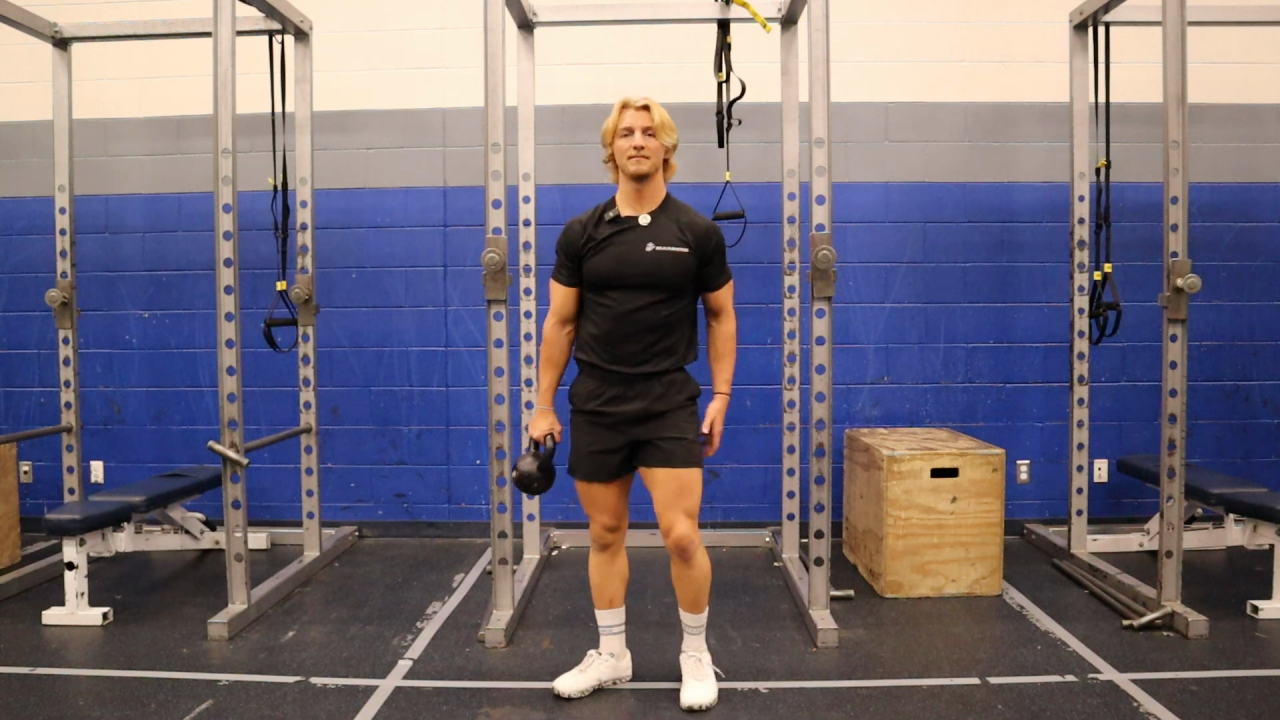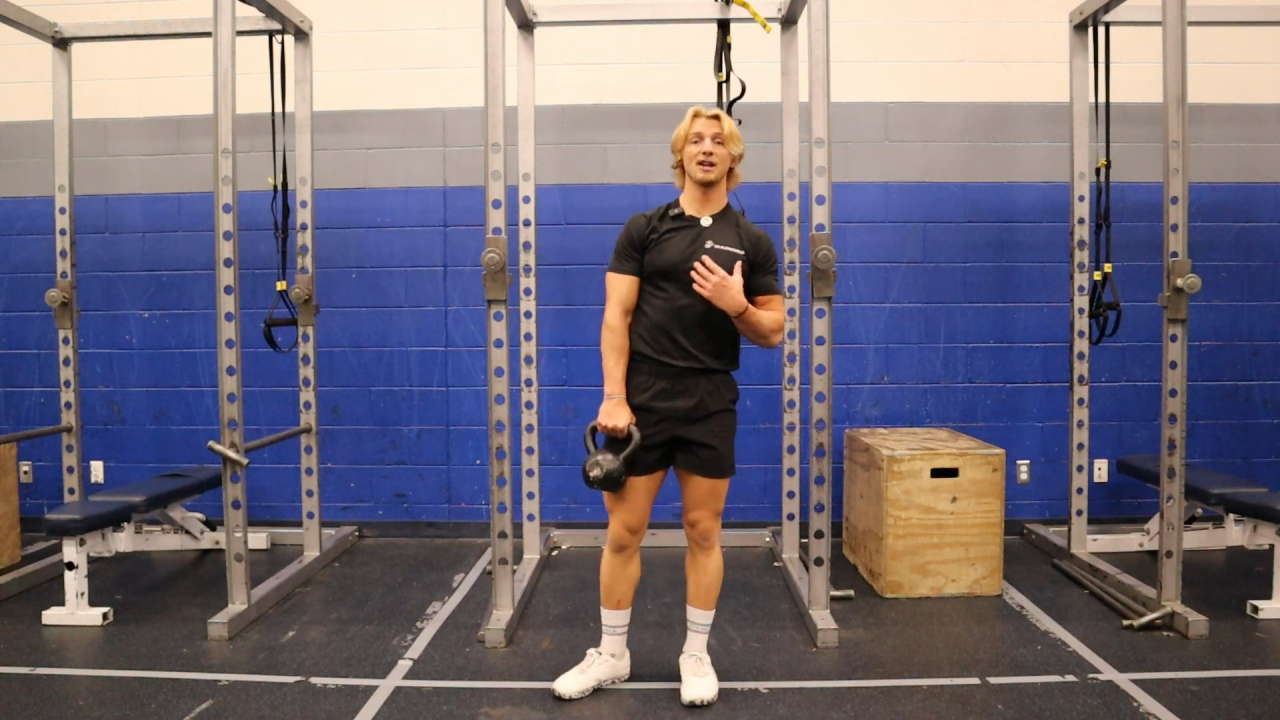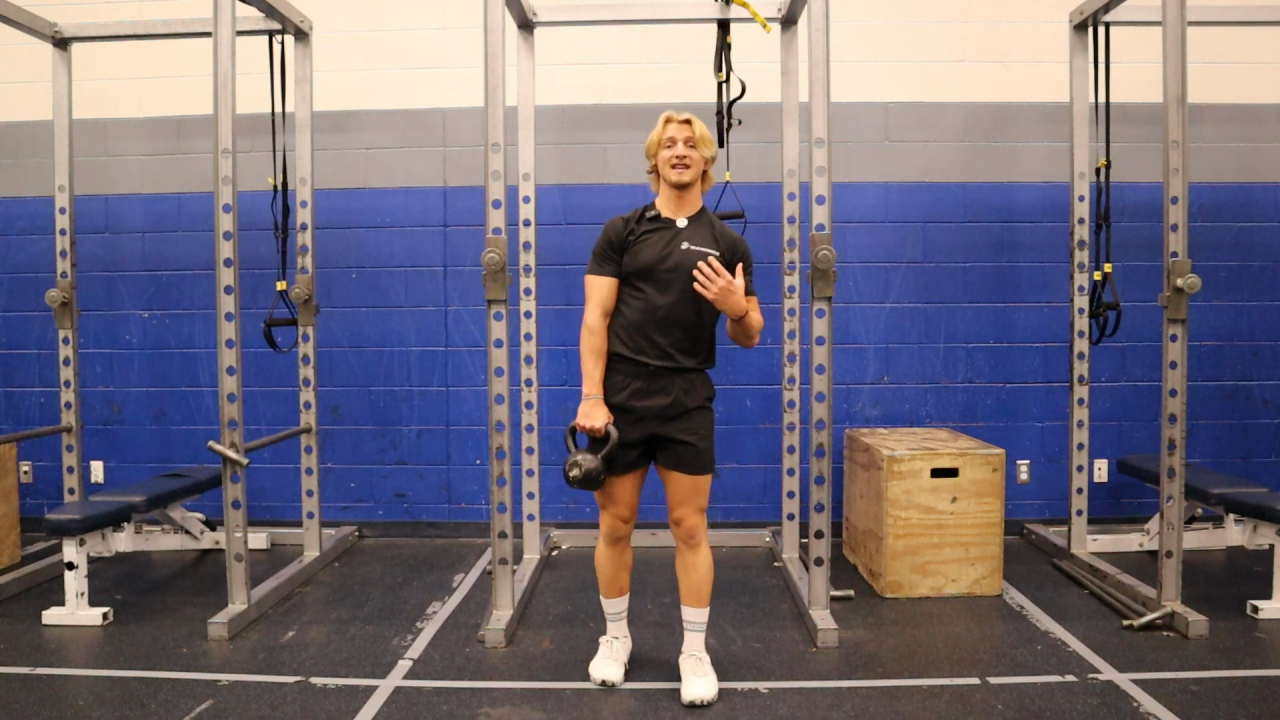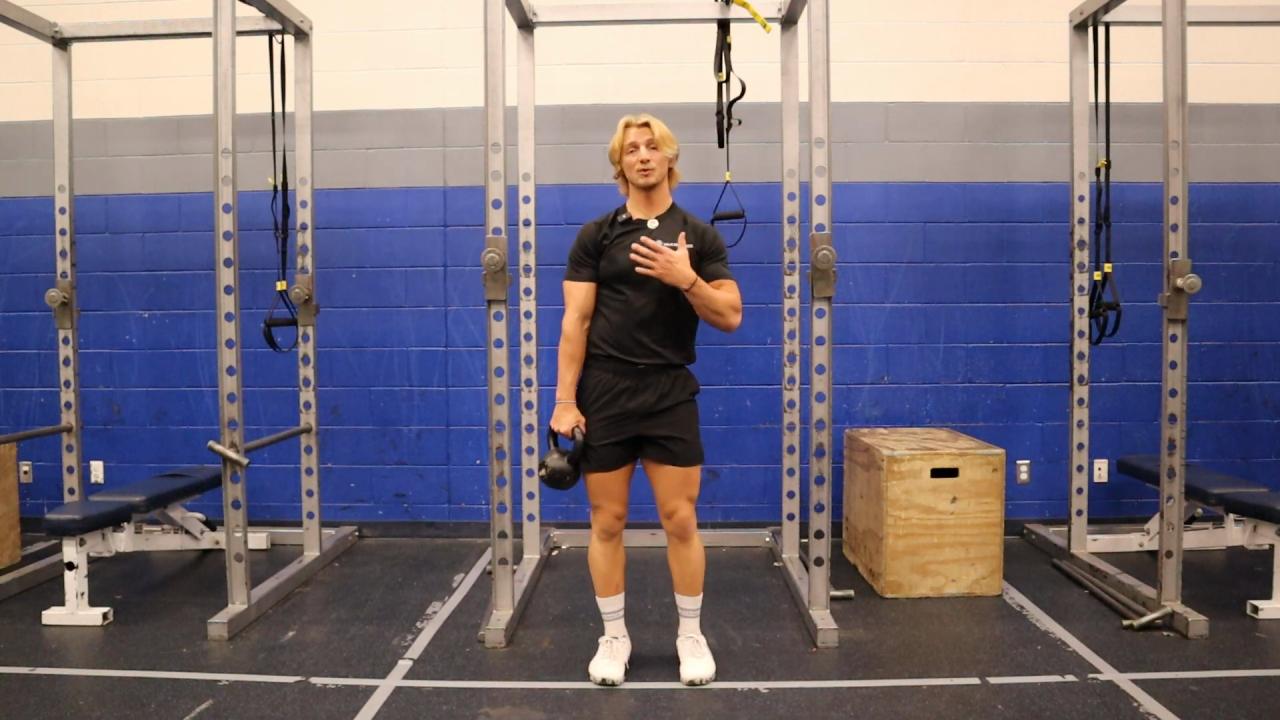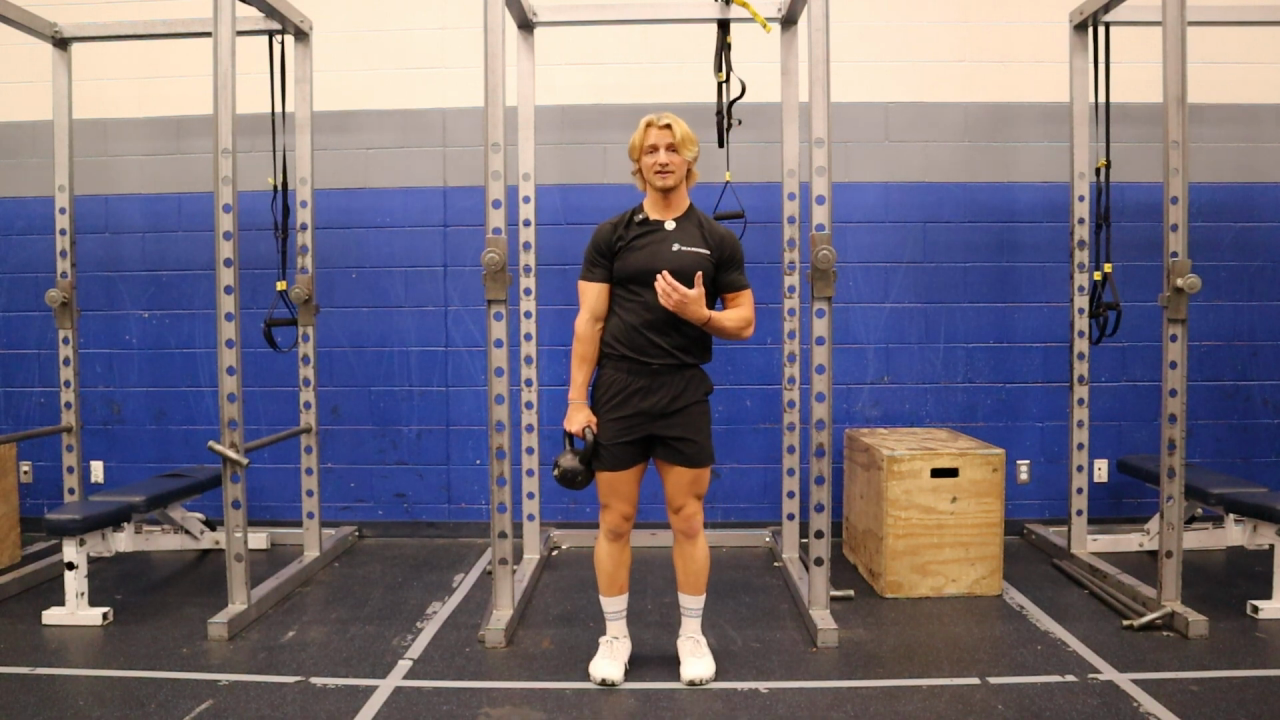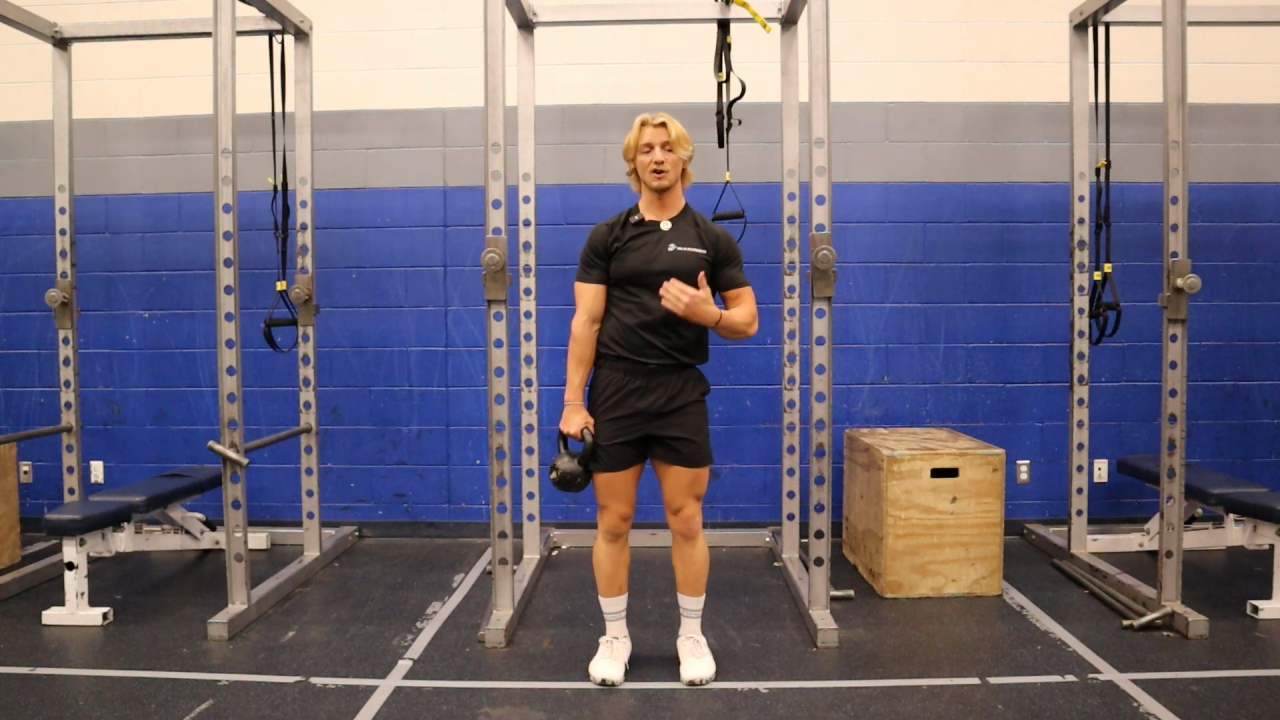
dt=0.7s
person 1, frame 1
left shoulder: (698, 233)
right shoulder: (580, 233)
left elbow: (722, 317)
right elbow: (560, 323)
left wrist: (721, 396)
right wrist: (543, 406)
left hip: (669, 405)
right hip: (596, 406)
left knee: (681, 535)
right knee: (605, 534)
left ankle: (696, 652)
right ankle: (611, 654)
person 1, frame 2
left shoulder: (752, 242)
right shoulder: (642, 229)
left elbow: (772, 331)
right elbow: (617, 316)
left wrist: (738, 307)
right wrist: (613, 396)
left hip: (710, 404)
right hip: (641, 400)
left knee: (704, 532)
right knee: (624, 532)
left ankle: (696, 654)
right ankle: (611, 653)
person 1, frame 3
left shoulder: (727, 244)
right shoulder: (620, 230)
left elbow: (748, 336)
right elbow: (596, 317)
left wrist: (738, 309)
right wrist: (591, 396)
left hip: (687, 400)
right hip: (621, 396)
left knee: (690, 528)
right knee: (615, 525)
left ankle: (694, 651)
right ankle: (615, 636)
person 1, frame 4
left shoulder: (699, 236)
right shoulder: (595, 235)
left elbow: (730, 317)
right elbow: (576, 321)
left wrist: (686, 280)
right wrist: (564, 400)
left hip: (672, 394)
right hip: (604, 394)
left knee: (680, 520)
right knee: (607, 522)
left ankle: (690, 634)
right ankle: (614, 637)
person 1, frame 5
left shoulder: (717, 239)
right shoulder: (611, 235)
left elbow: (744, 321)
right elbow: (590, 320)
left wrist: (701, 313)
right wrist: (577, 400)
left hip: (685, 393)
right hip: (618, 392)
left knee: (688, 519)
right knee: (615, 521)
left ankle: (692, 636)
right ankle: (615, 637)
person 1, frame 6
left shoulder: (712, 238)
right shoulder: (607, 235)
left elbow: (747, 319)
right elbow: (585, 321)
left wrist: (708, 314)
right wrist: (573, 402)
left hip: (681, 394)
right hip: (615, 392)
left knee: (686, 520)
right knee: (613, 522)
left ankle: (691, 634)
right ankle: (614, 636)
